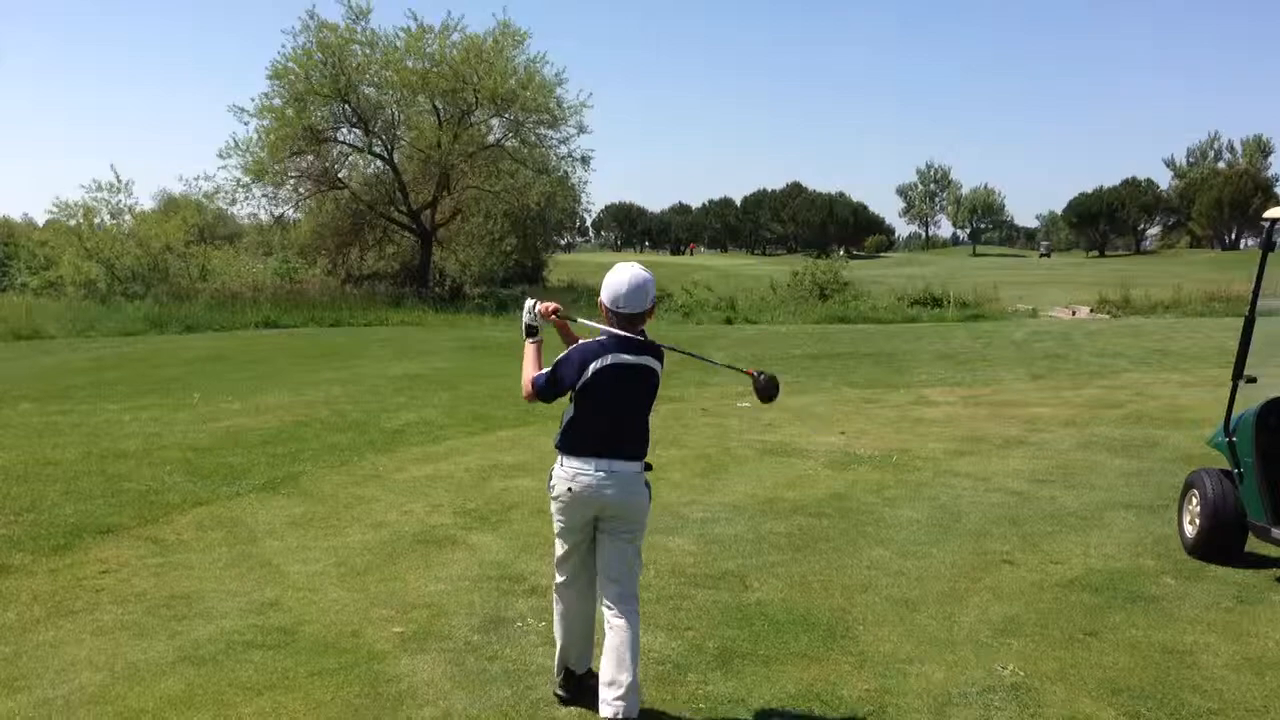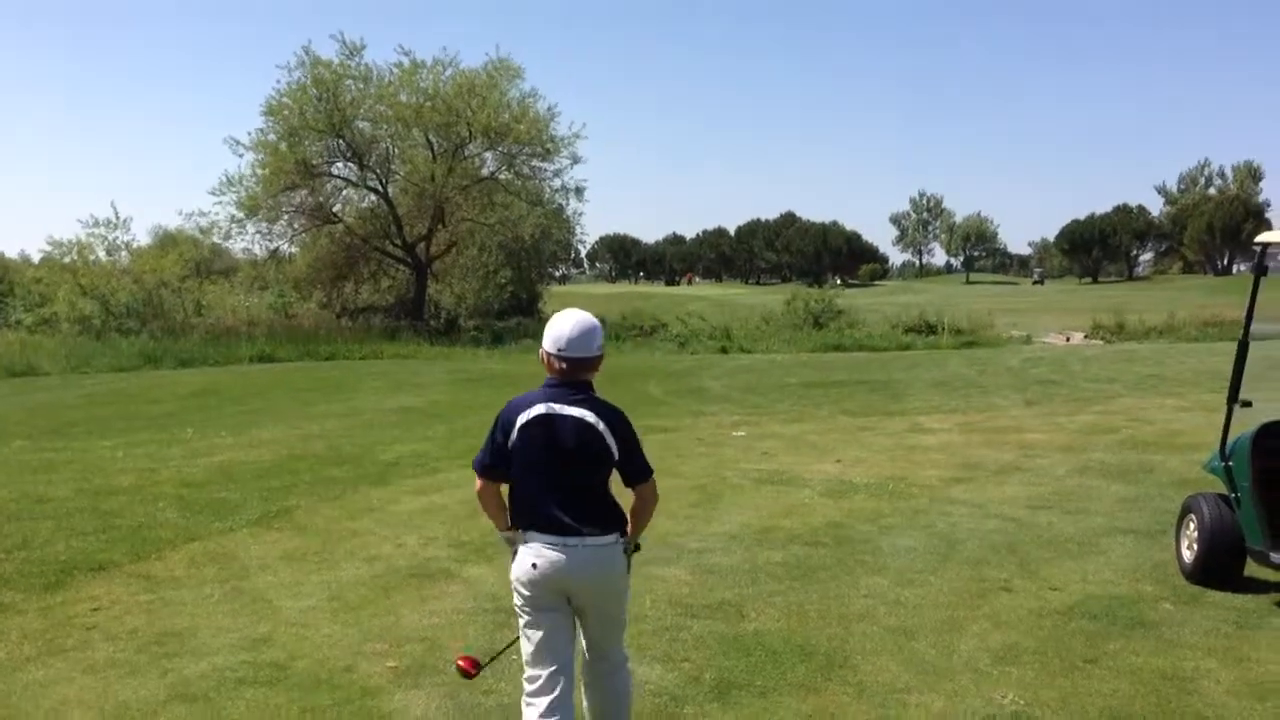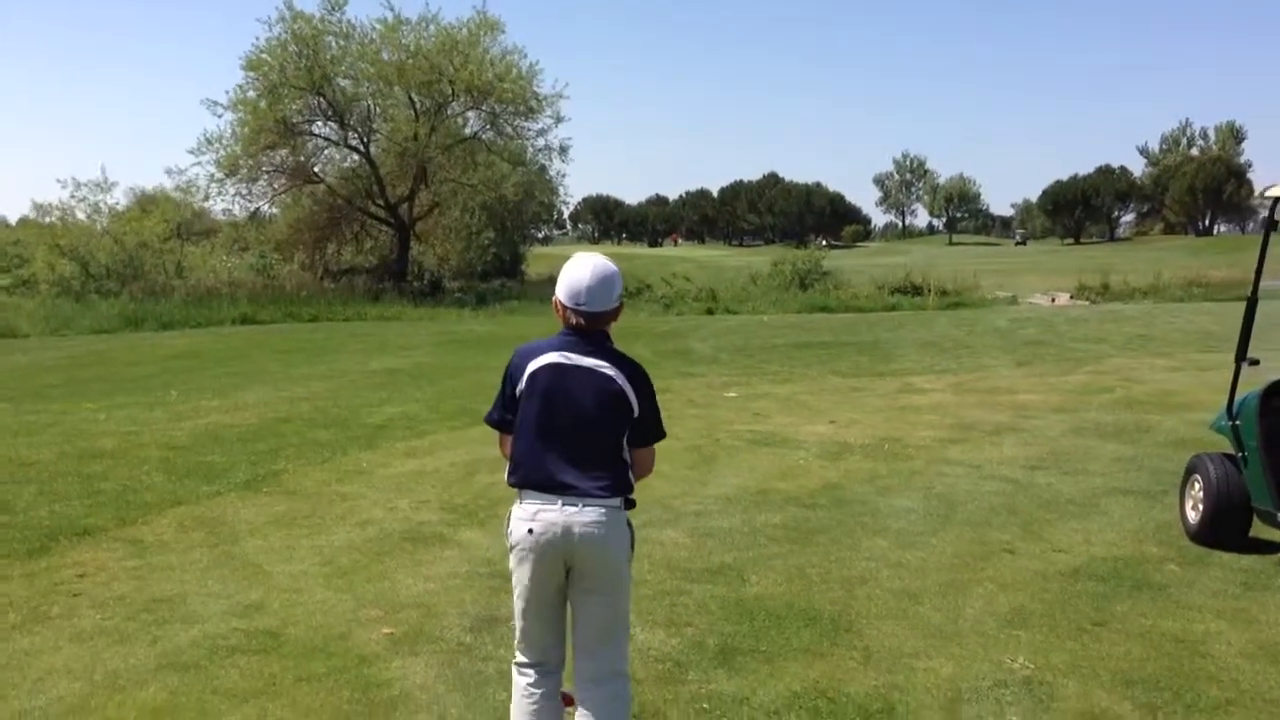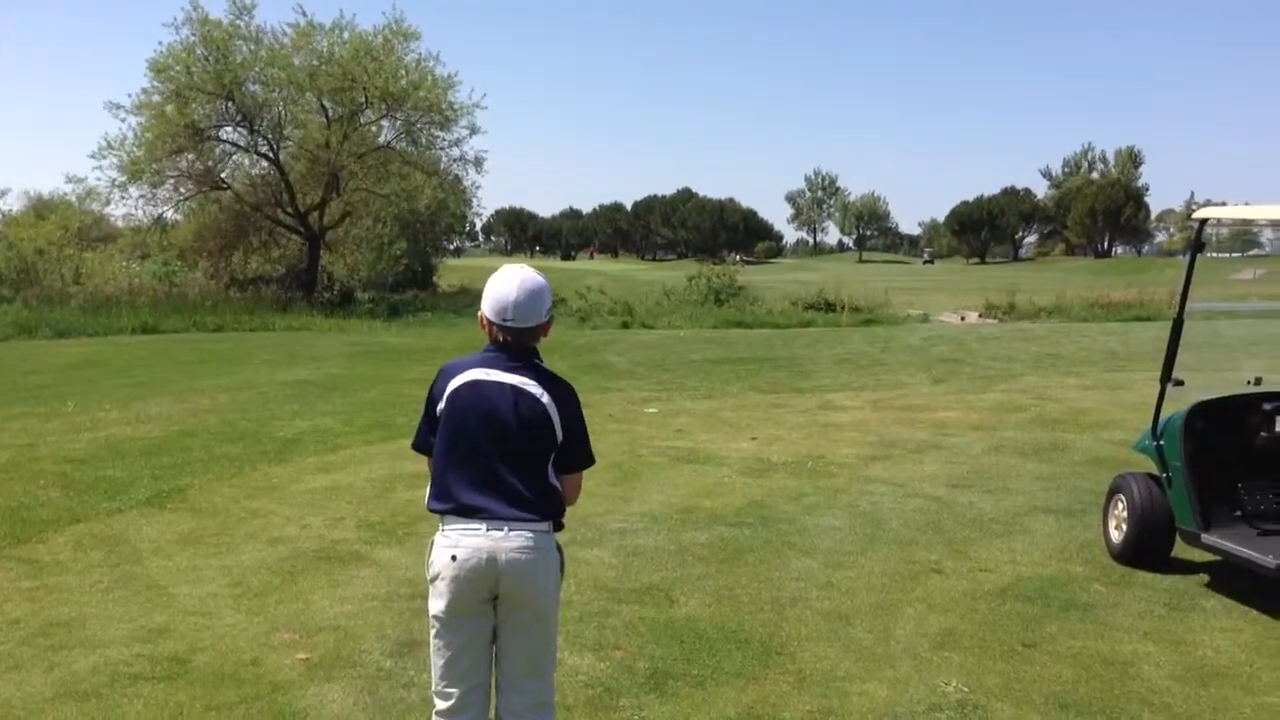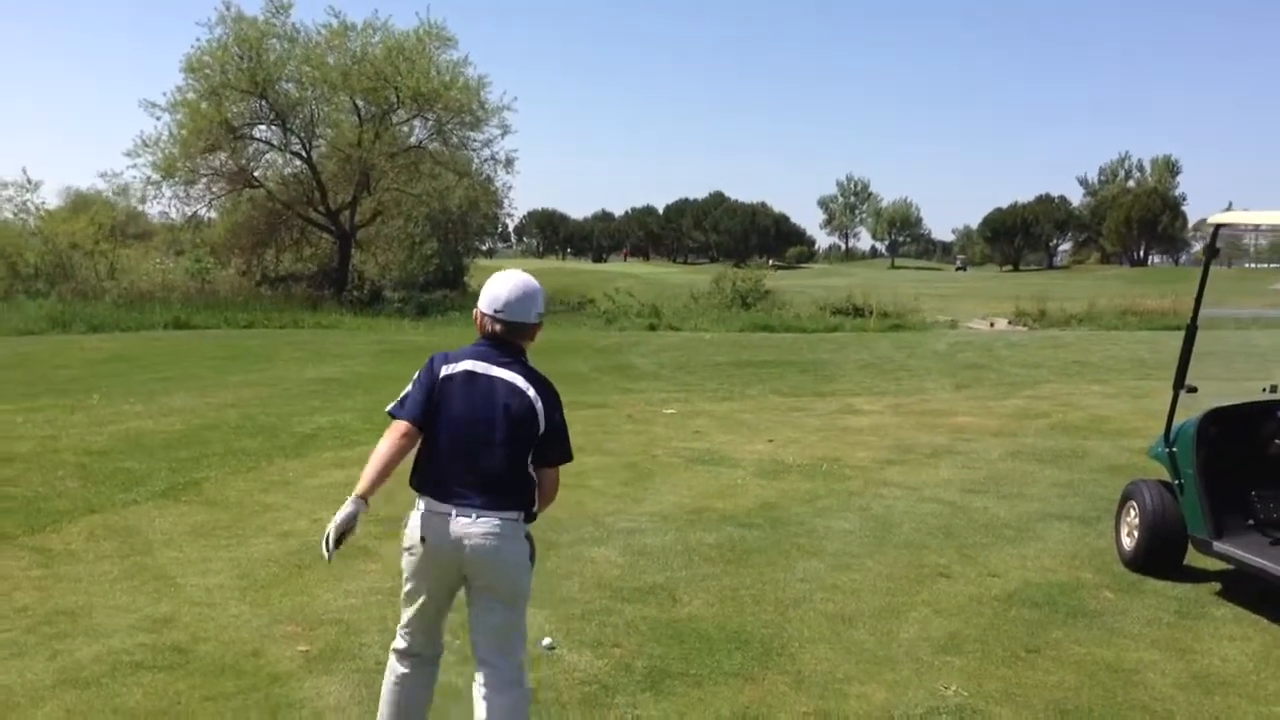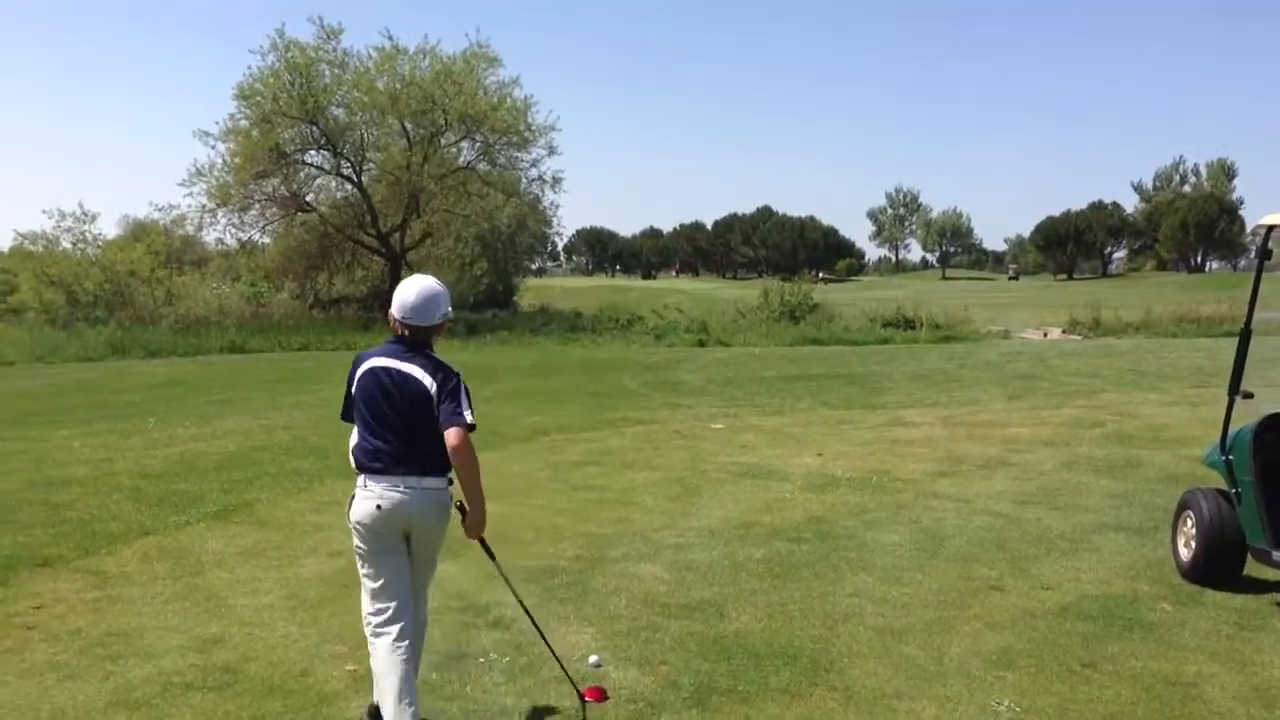
dt=0.7s
person 1, frame 1
left shoulder: (585, 355)
right shoulder: (654, 357)
left elbow: (531, 390)
left wrist: (533, 333)
right wrist: (561, 324)
left hip: (576, 478)
right hip: (628, 484)
left knee: (571, 583)
right knee: (620, 597)
left ankle: (572, 675)
person 1, frame 2
left shoulder: (517, 412)
right shoulder: (610, 419)
left elbow: (486, 488)
right elbow: (647, 495)
left wrist: (509, 531)
right wrist: (628, 540)
left hip: (537, 557)
right hip: (601, 556)
left knee: (545, 683)
right knee: (606, 662)
person 1, frame 3
left shoulder: (526, 361)
right shoulder: (629, 375)
left elbow: (508, 447)
right elbow: (643, 465)
left hip: (535, 518)
right hip: (603, 522)
left knee: (533, 660)
right knee: (602, 668)
person 1, frame 4
left shoulder: (451, 378)
right shoulder: (557, 393)
left elbow: (434, 465)
right elbow: (569, 492)
left hip: (459, 545)
right hip: (531, 549)
person 1, frame 5
left shoulder: (442, 368)
right shoulder: (540, 392)
left elbow: (401, 435)
right elbow: (548, 486)
left wrist: (356, 500)
left hip: (434, 526)
right hip: (501, 536)
left knee: (415, 650)
right knee: (501, 675)
person 1, frame 6
left shoulder: (363, 365)
right shoulder: (443, 377)
right elbow: (457, 443)
right wrist: (477, 507)
left hip: (375, 496)
right hip: (430, 498)
left knee: (384, 616)
right knee: (411, 601)
